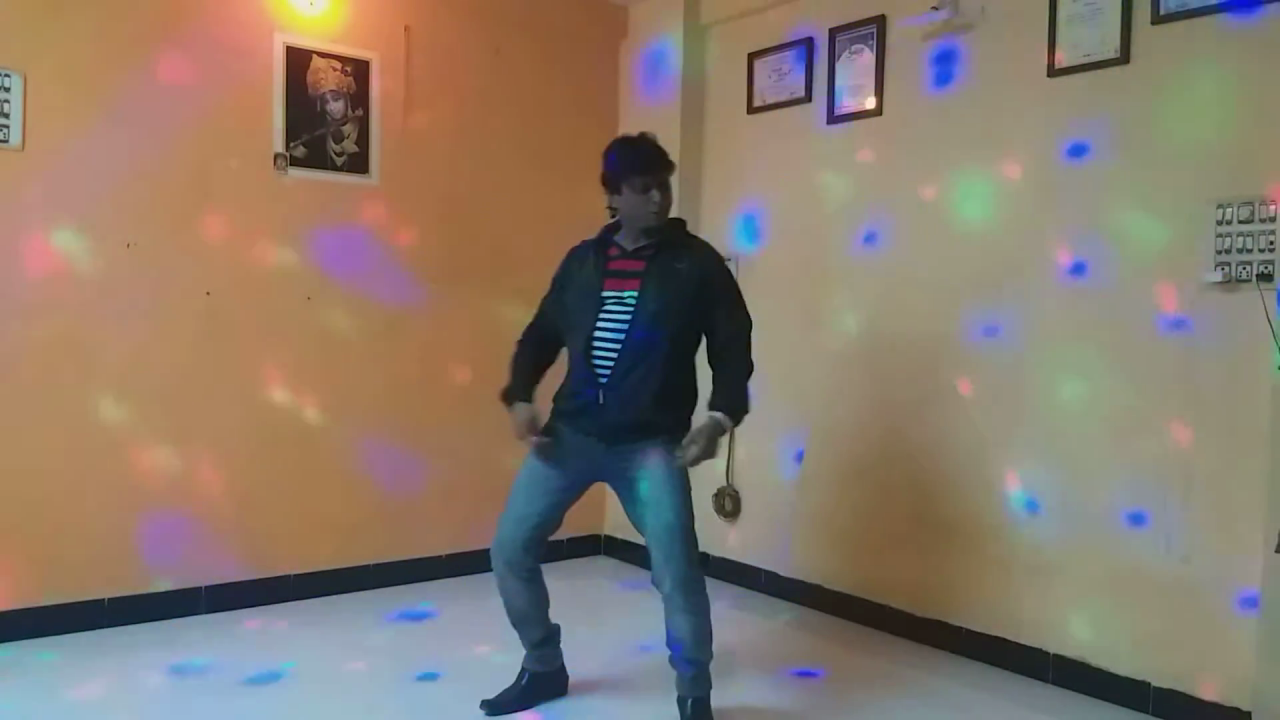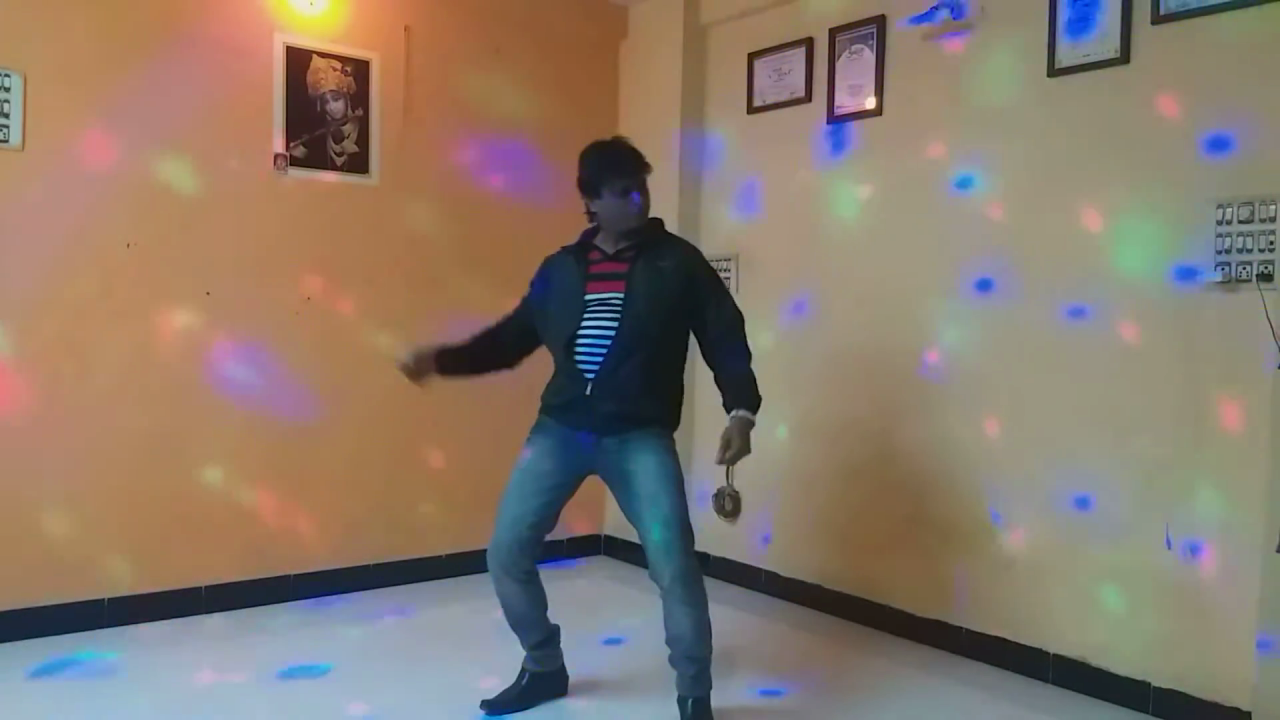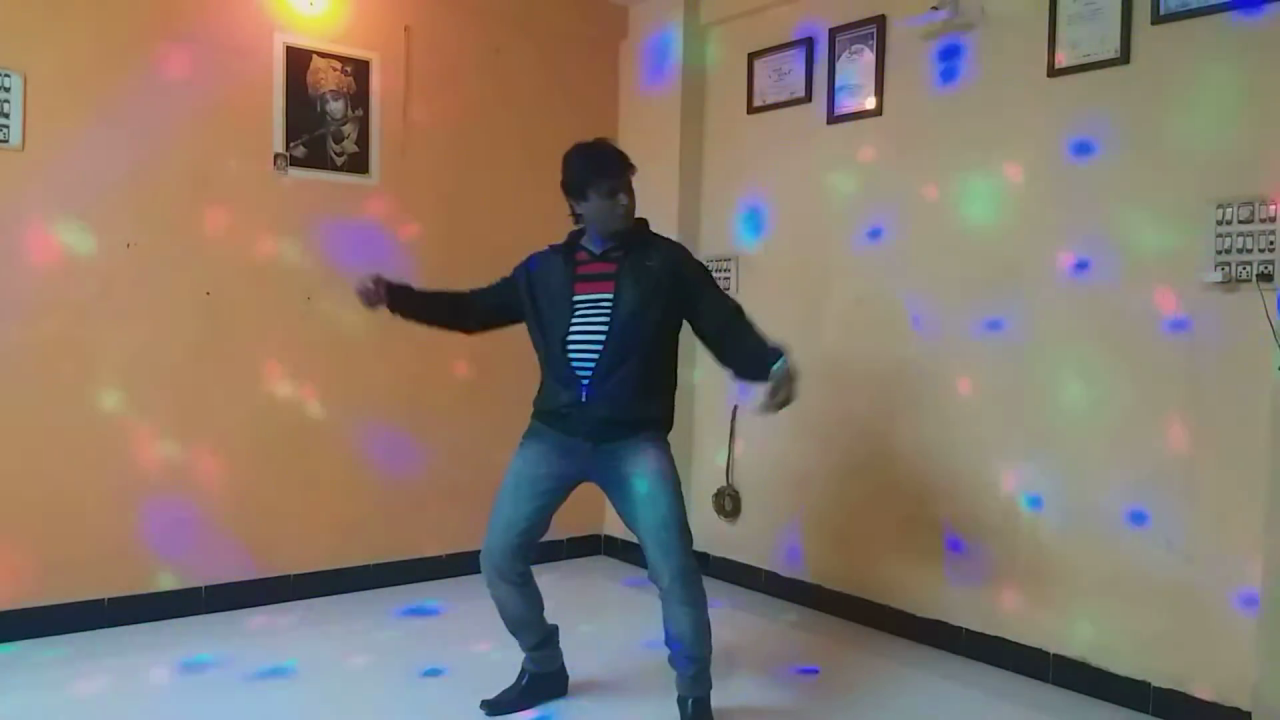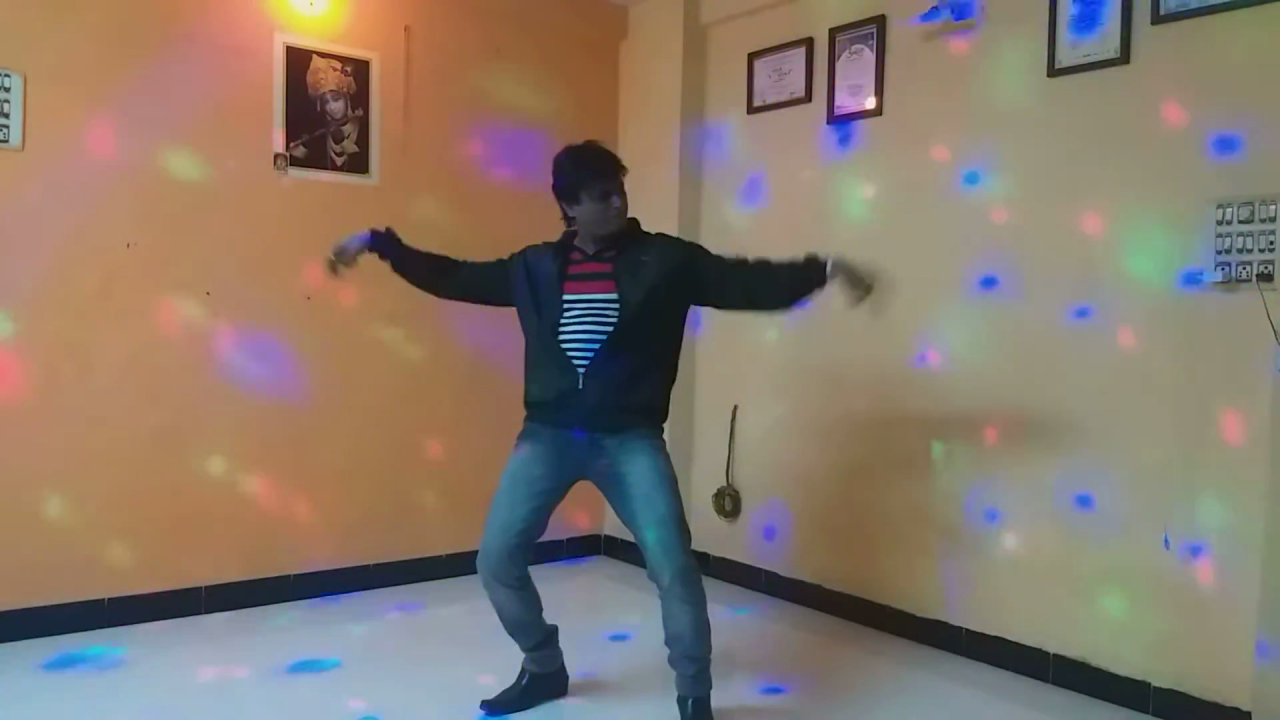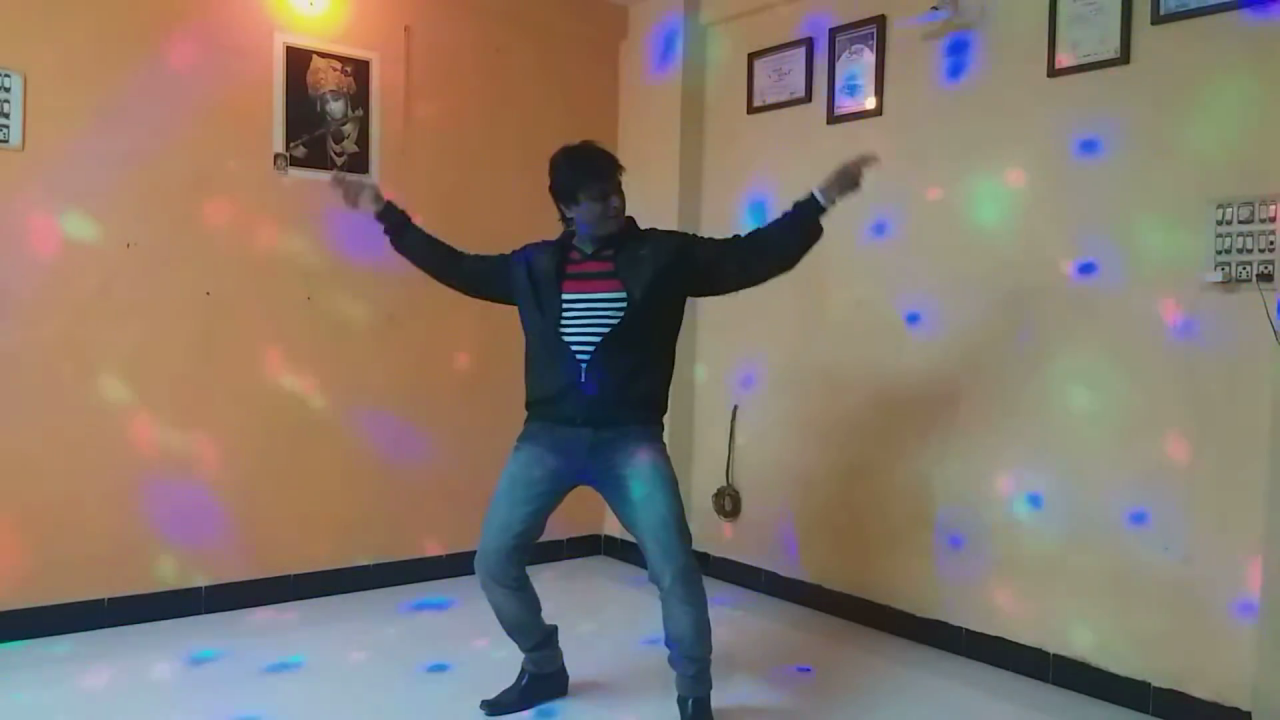
dt=0.2s
person 1, frame 1
left shoulder: (697, 263)
right shoulder: (581, 261)
left elbow: (732, 347)
right elbow: (541, 336)
left wrist: (718, 417)
right wrist: (518, 398)
left hip: (651, 441)
right hip: (571, 432)
left knee: (677, 573)
right knee: (511, 549)
right ankle: (544, 668)
person 1, frame 2
left shoulder: (677, 261)
right shoulder: (559, 269)
left elbow: (725, 336)
right elbow: (513, 336)
left wrist: (741, 410)
right wrist: (442, 359)
left hip: (639, 436)
right hip: (560, 429)
left knee: (674, 566)
right knee: (507, 552)
right ankle: (543, 668)
person 1, frame 3
left shoulder: (666, 262)
right shoulder: (544, 269)
left elbow: (722, 323)
right elbow: (476, 308)
left wrist: (771, 365)
right wrist: (394, 296)
left hip: (634, 439)
right hip: (554, 433)
left knee: (675, 569)
right knee: (500, 556)
right ankle: (544, 668)
person 1, frame 4
left shoulder: (666, 259)
right shoulder: (536, 266)
left elbow: (748, 281)
right elbow: (457, 278)
left wrist: (824, 270)
right wrist: (379, 243)
left hip: (631, 437)
right hip: (548, 433)
left knee: (674, 567)
right knee: (496, 558)
right ankle: (544, 667)
person 1, frame 5
left shoulder: (665, 255)
right shoulder: (534, 265)
left elbow: (752, 257)
right elbow: (454, 266)
left wrist: (820, 201)
right wrist: (385, 214)
left hip: (631, 437)
right hip: (548, 435)
left knee: (674, 569)
right knee: (494, 559)
right ankle: (543, 667)
